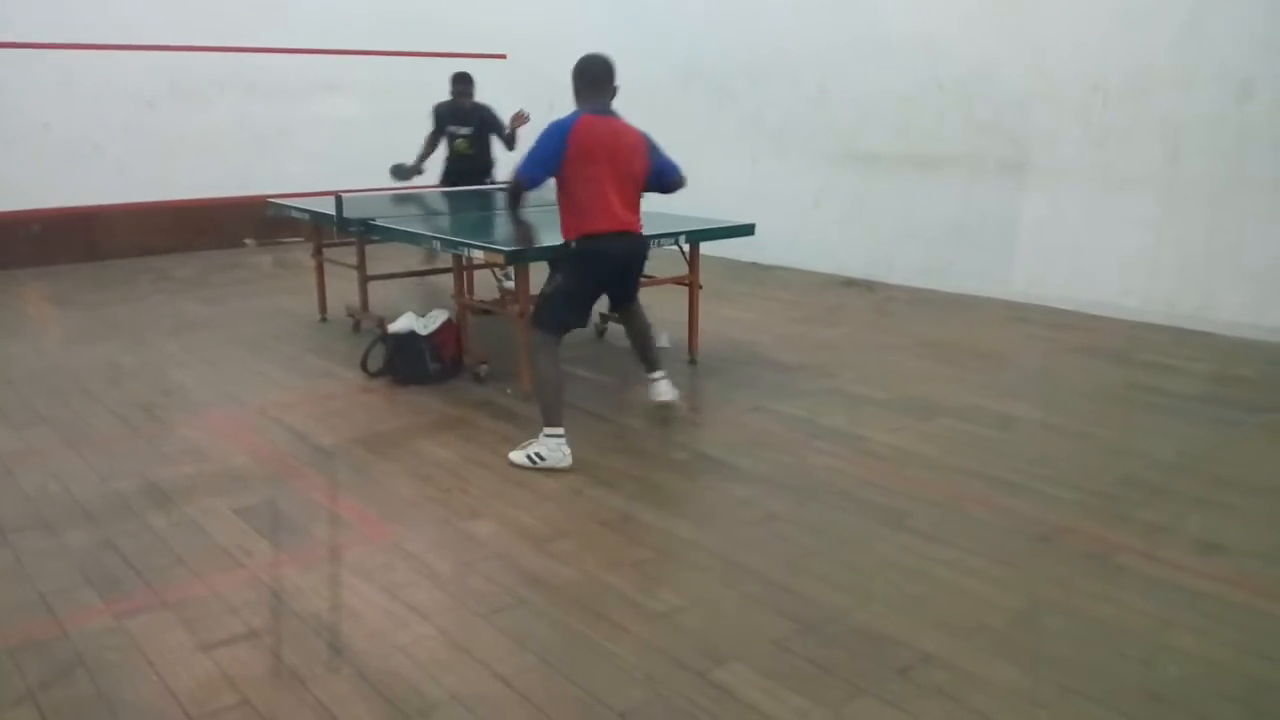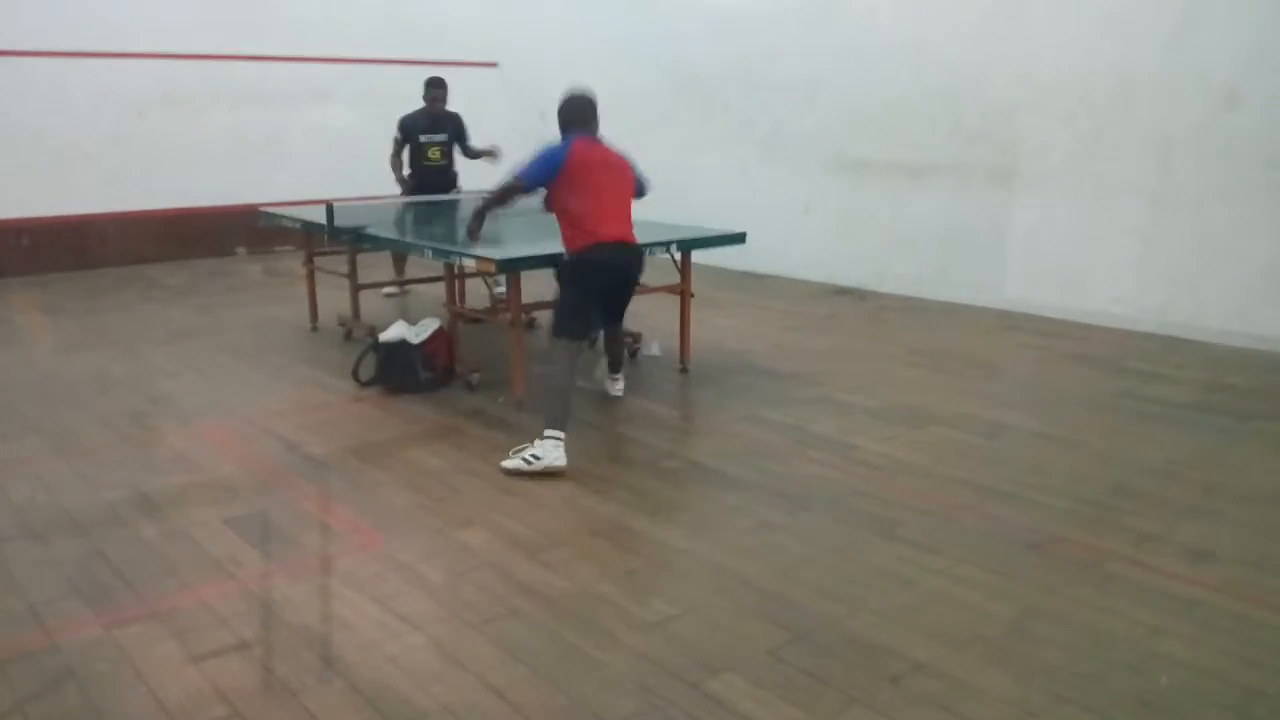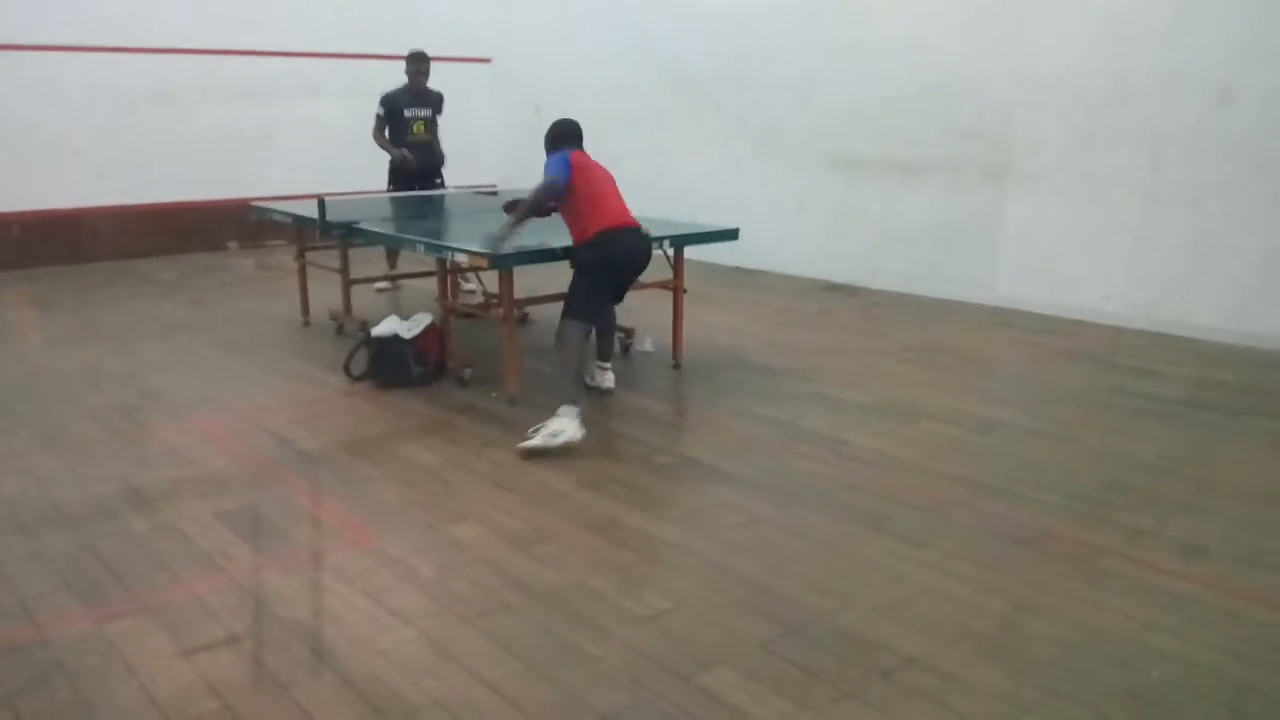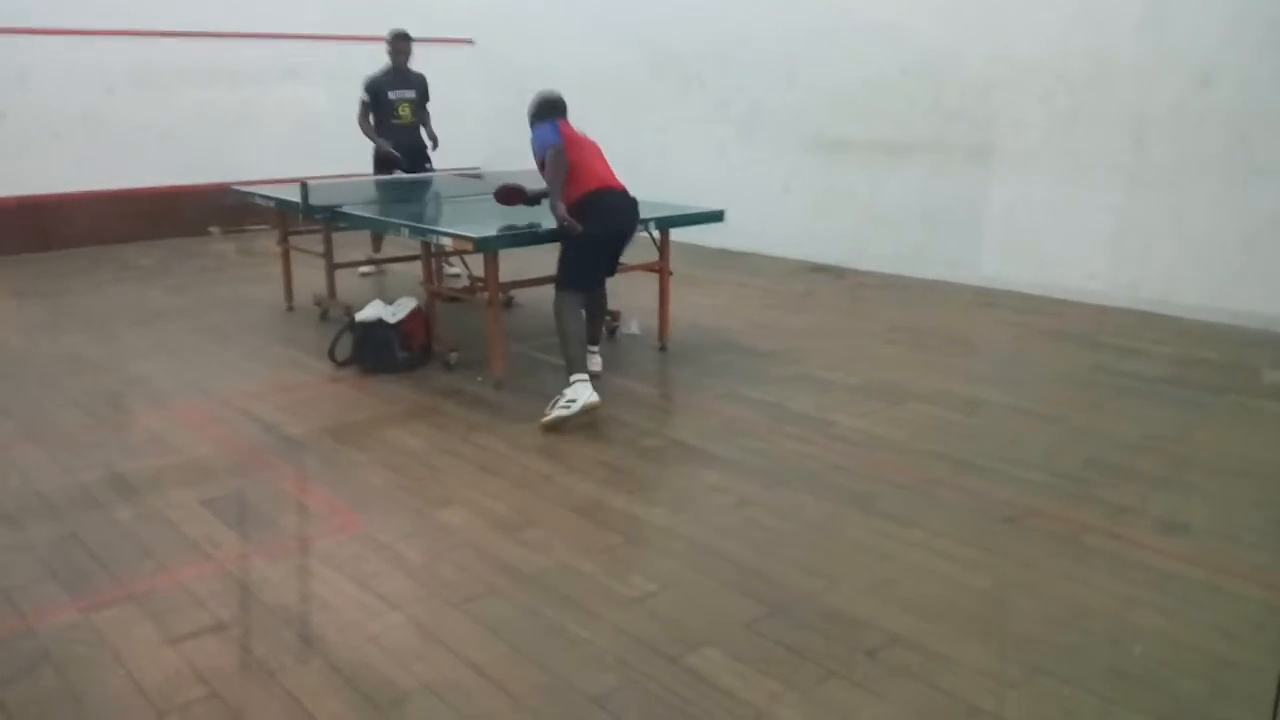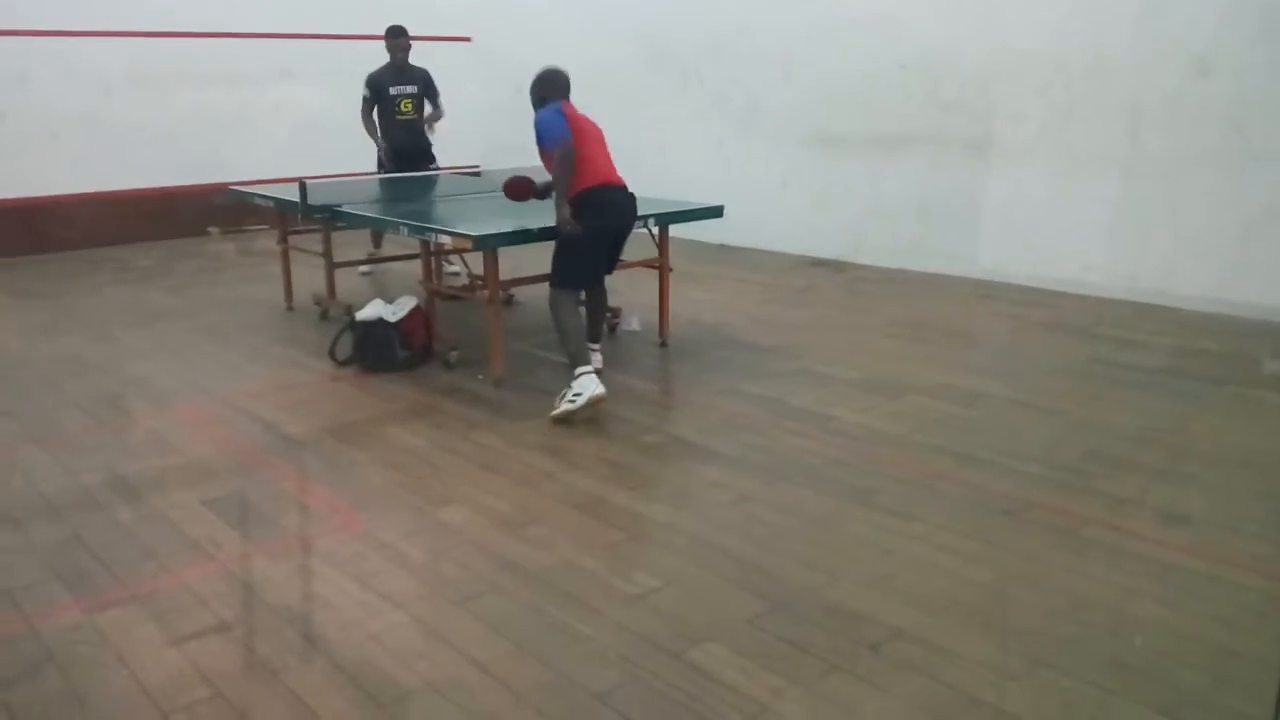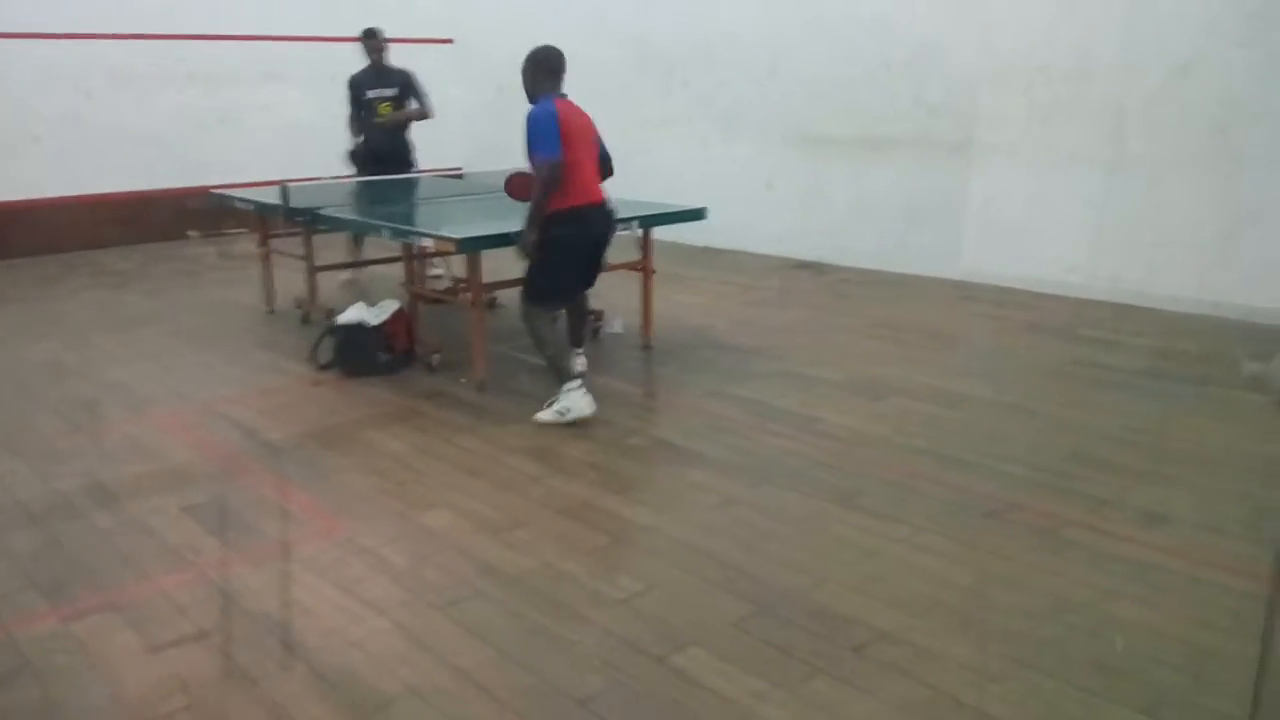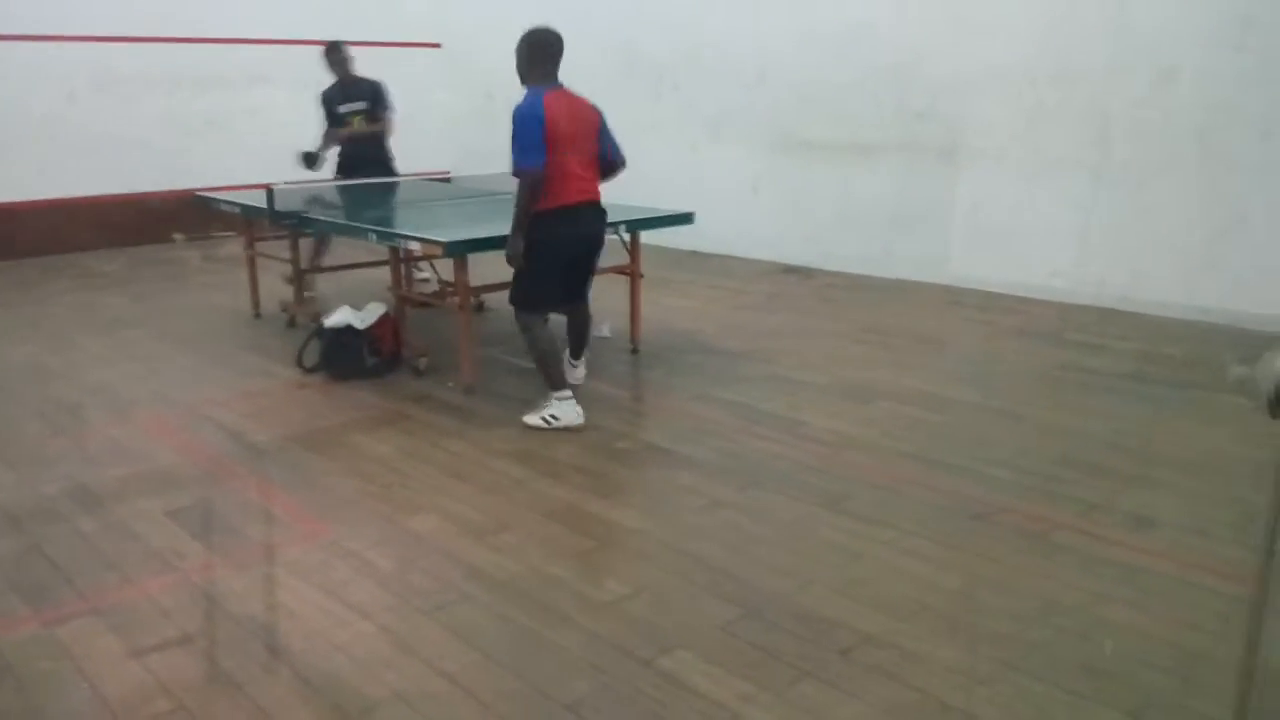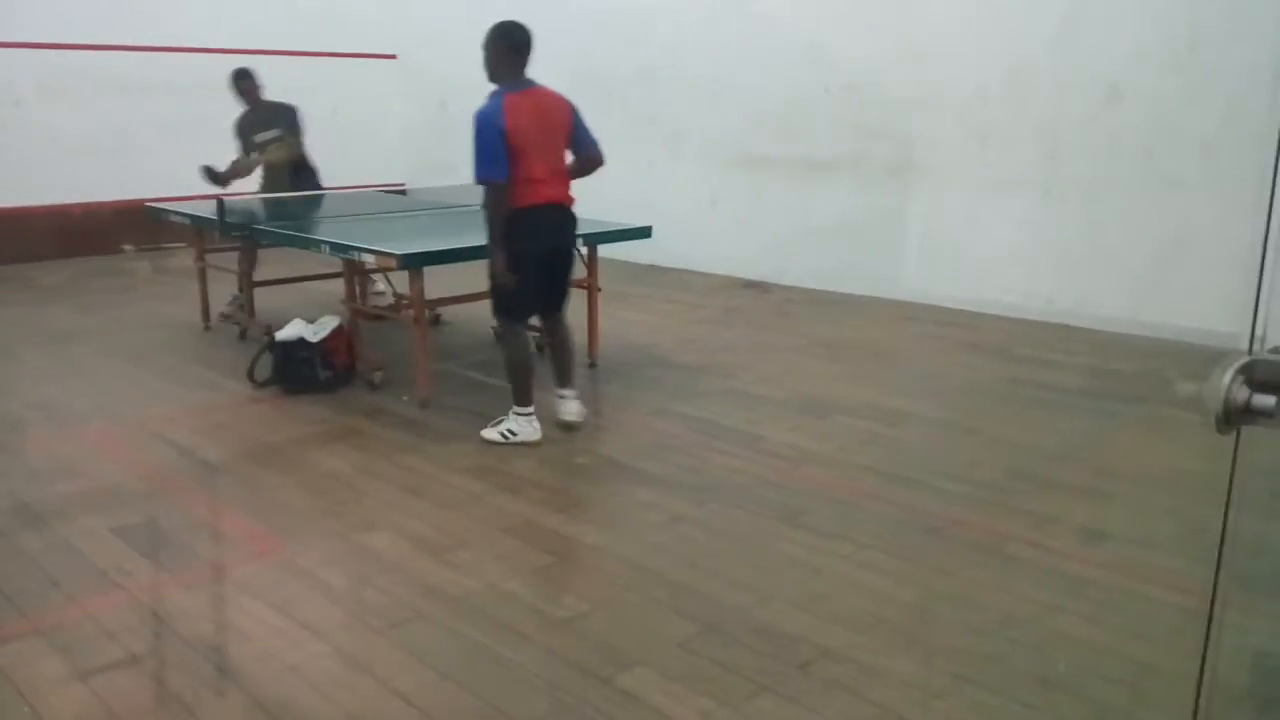
dt=0.2s
person 1, frame 1
left shoulder: (563, 131)
right shoulder: (638, 139)
left elbow: (519, 183)
right elbow: (675, 181)
left wrist: (517, 219)
left hip: (589, 248)
right hip: (632, 245)
left knee: (544, 336)
right knee: (628, 306)
left ankle: (553, 441)
right ankle: (658, 380)
person 1, frame 2
left shoulder: (563, 154)
right shoulder: (620, 161)
left elbow: (518, 185)
left wrist: (478, 214)
left hip: (590, 259)
right hip: (629, 255)
left knee: (565, 346)
right knee: (611, 318)
left ankle: (551, 443)
right ankle: (614, 377)
person 1, frame 3
left shoulder: (561, 161)
right shoulder: (597, 168)
left elbow: (550, 188)
left wrist: (513, 222)
right wrist: (541, 208)
left hip: (604, 246)
right hip: (637, 242)
left knee: (572, 329)
right knee: (602, 301)
left ankle: (567, 417)
right ankle: (603, 370)
person 1, frame 4
left shoulder: (545, 131)
right shoulder: (582, 140)
left elbow: (553, 155)
left wrist: (555, 202)
right wrist: (536, 197)
left hip: (596, 211)
right hip: (625, 207)
left knee: (568, 298)
right knee: (593, 278)
left ankle: (578, 386)
right ankle: (591, 353)
person 1, frame 5
left shoulder: (548, 115)
right shoulder: (584, 121)
left elbow: (563, 150)
left wrist: (560, 203)
right wrist: (548, 188)
left hip: (593, 207)
right hip: (622, 202)
left knee: (563, 294)
right knee: (593, 277)
left ankle: (584, 377)
right ankle: (592, 350)
person 1, frame 6
left shoulder: (541, 113)
right shoulder: (579, 114)
left elbow: (551, 170)
right elbow: (605, 167)
left wrist: (530, 226)
left hip: (567, 222)
right hip: (598, 217)
left knee: (536, 308)
right knee: (574, 288)
left ankle: (573, 393)
right ankle: (574, 355)
person 1, frame 7
left shoulder: (529, 110)
right shoulder: (586, 107)
left elbow: (532, 179)
right elbow: (615, 163)
left wrist: (516, 235)
left hip: (553, 224)
right hip: (591, 218)
left knee: (529, 314)
right knee: (574, 301)
left ankle: (563, 402)
right ankle: (575, 364)
person 1, frame 8
left shoulder: (492, 115)
right shoulder: (559, 104)
left elbow: (496, 189)
right elbow: (593, 158)
left wrist: (496, 249)
left hip: (522, 226)
right hip: (559, 220)
left knee: (513, 324)
right knee: (553, 315)
left ankle: (524, 418)
right ankle: (568, 398)
person 2, frame 1
left shoulder: (484, 113)
right shoulder: (441, 110)
left elbow: (509, 145)
right elbow: (435, 136)
left wrist: (512, 129)
right wrist: (419, 161)
left hip: (480, 174)
right hip: (455, 169)
left ankle: (505, 272)
person 2, frame 2
left shoulder: (454, 121)
right shoulder: (409, 122)
left elbow: (466, 151)
right elbow: (396, 154)
left wrist: (484, 152)
right wrist: (399, 176)
left hip: (447, 186)
right hip: (417, 187)
right ankle: (398, 280)
person 2, frame 3
left shoulder: (436, 98)
right shoulder: (391, 99)
right elbow: (377, 132)
left wrist: (439, 148)
right wrist: (393, 151)
left hip: (430, 170)
right hip: (402, 170)
right ankle: (391, 274)
person 2, frame 4
left shoulder: (419, 80)
right shoulder: (375, 83)
right elbow: (363, 119)
left wrist: (430, 131)
right wrist: (379, 142)
left hip: (417, 152)
right hip: (388, 155)
right ankle: (375, 257)
person 2, frame 5
left shoulder: (422, 75)
right shoulder: (376, 79)
left elbow: (438, 108)
right elbow: (366, 115)
left wrist: (432, 117)
right wrist: (378, 141)
left hip: (421, 150)
right hip: (391, 151)
right ankle: (375, 253)
person 2, frame 6
left shoulder: (403, 77)
right shoulder: (357, 81)
left elbow: (426, 112)
right elbow: (354, 118)
left wrist: (400, 115)
right wrist: (357, 140)
left hip: (399, 153)
right hip: (369, 154)
right ankle: (355, 260)
person 2, frame 7
left shoulder: (373, 88)
right shoulder: (329, 96)
left elbow: (385, 126)
left wrist: (351, 131)
right wrist: (321, 148)
left hip: (378, 162)
right hip: (348, 165)
right ankle: (308, 271)
person 2, frame 8
left shoulder: (284, 113)
right shoulder: (243, 123)
left elbow: (291, 152)
right elbow: (246, 159)
left wrist: (253, 163)
right wrist: (229, 173)
left hip: (303, 185)
right hip: (272, 187)
right ankle: (242, 296)
